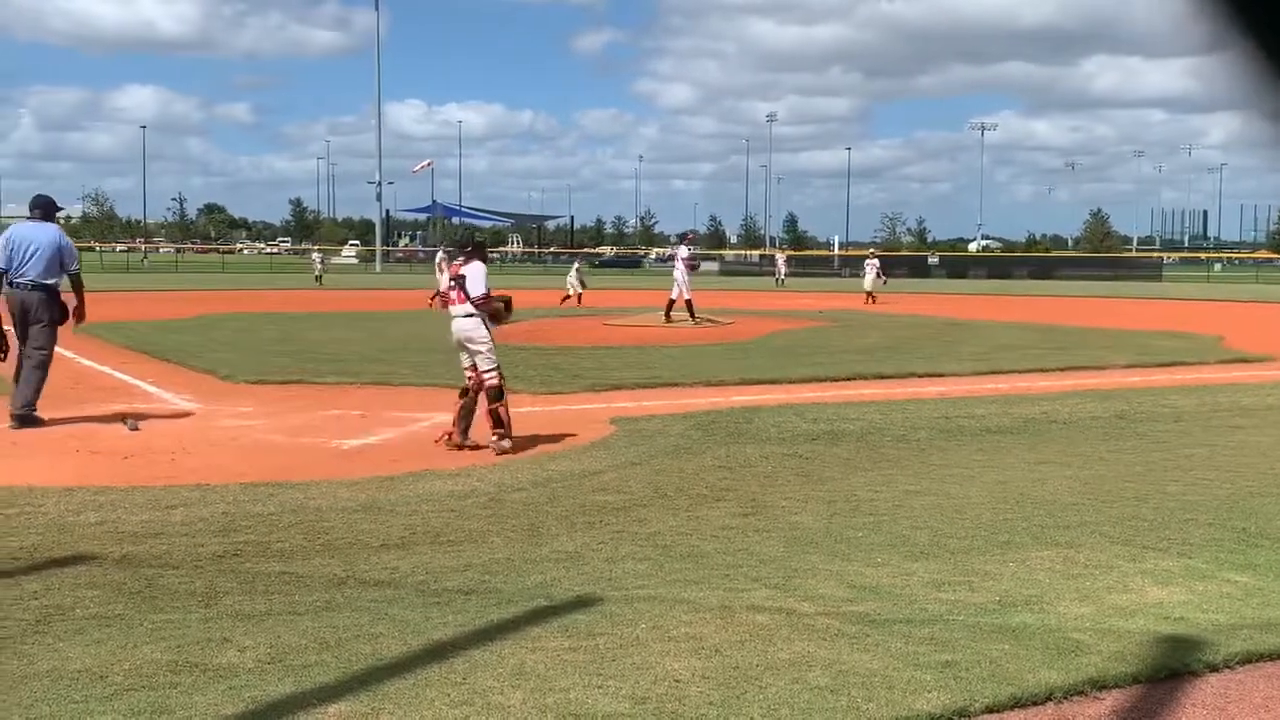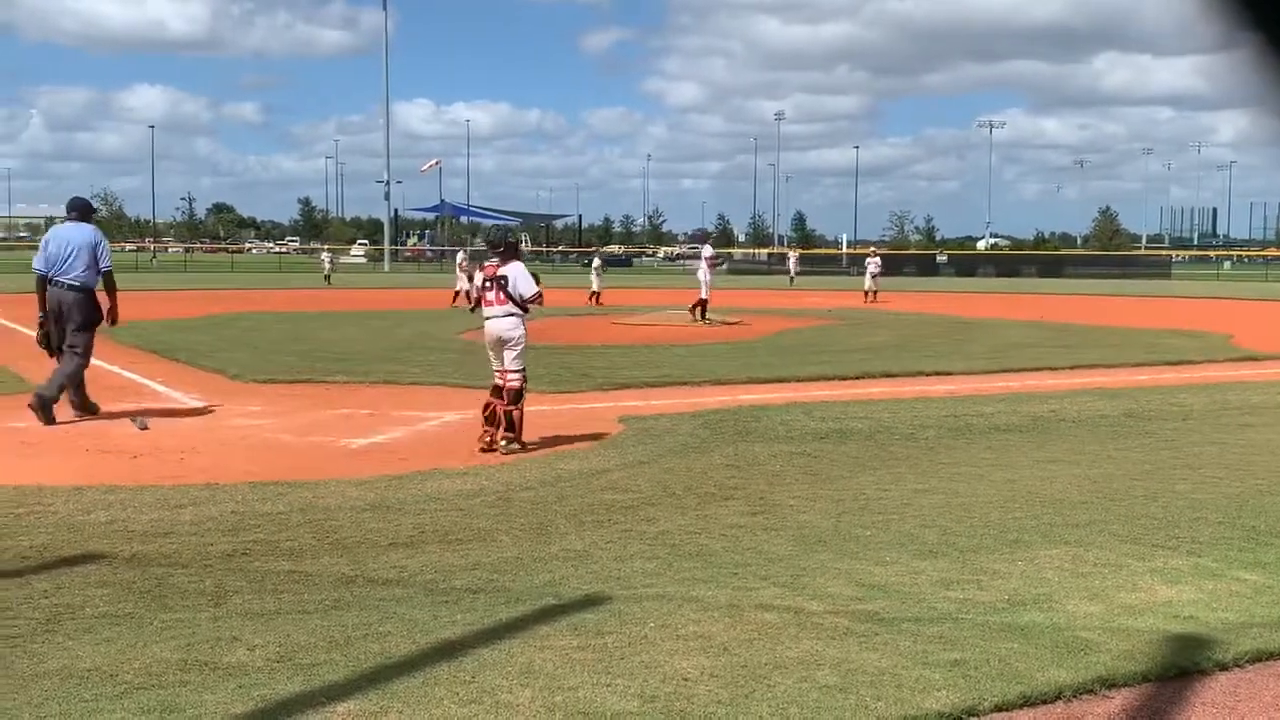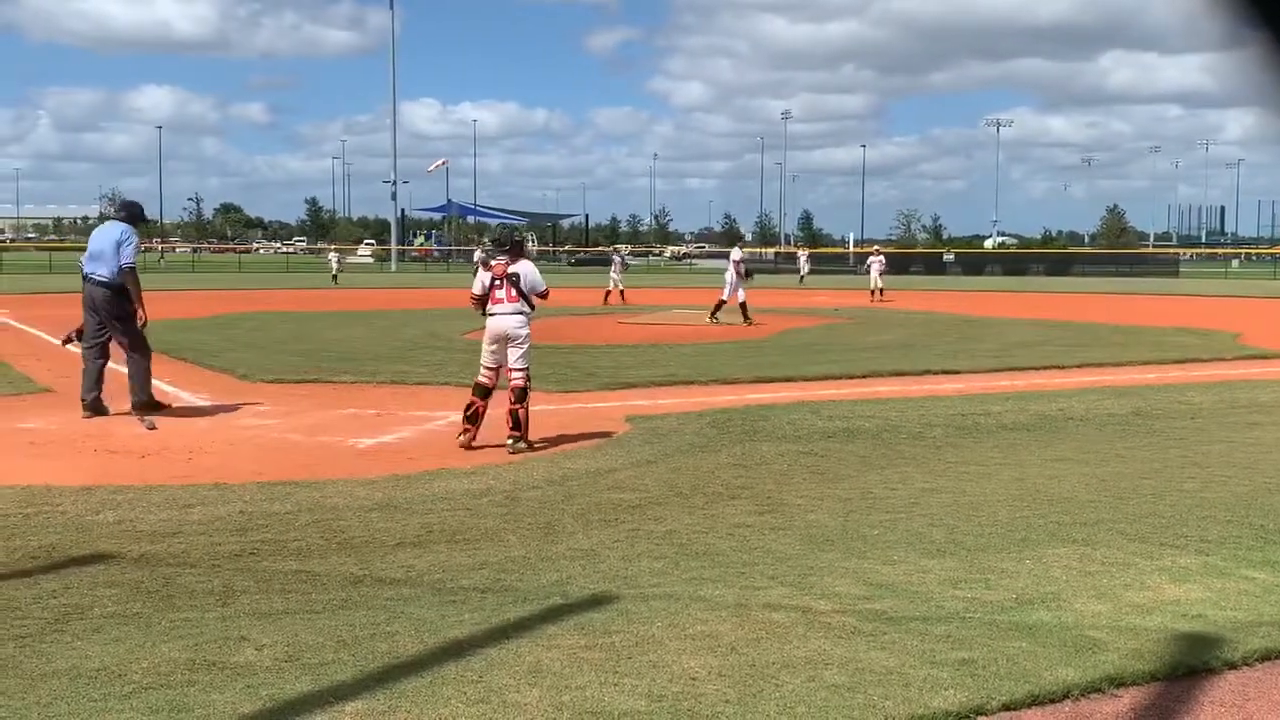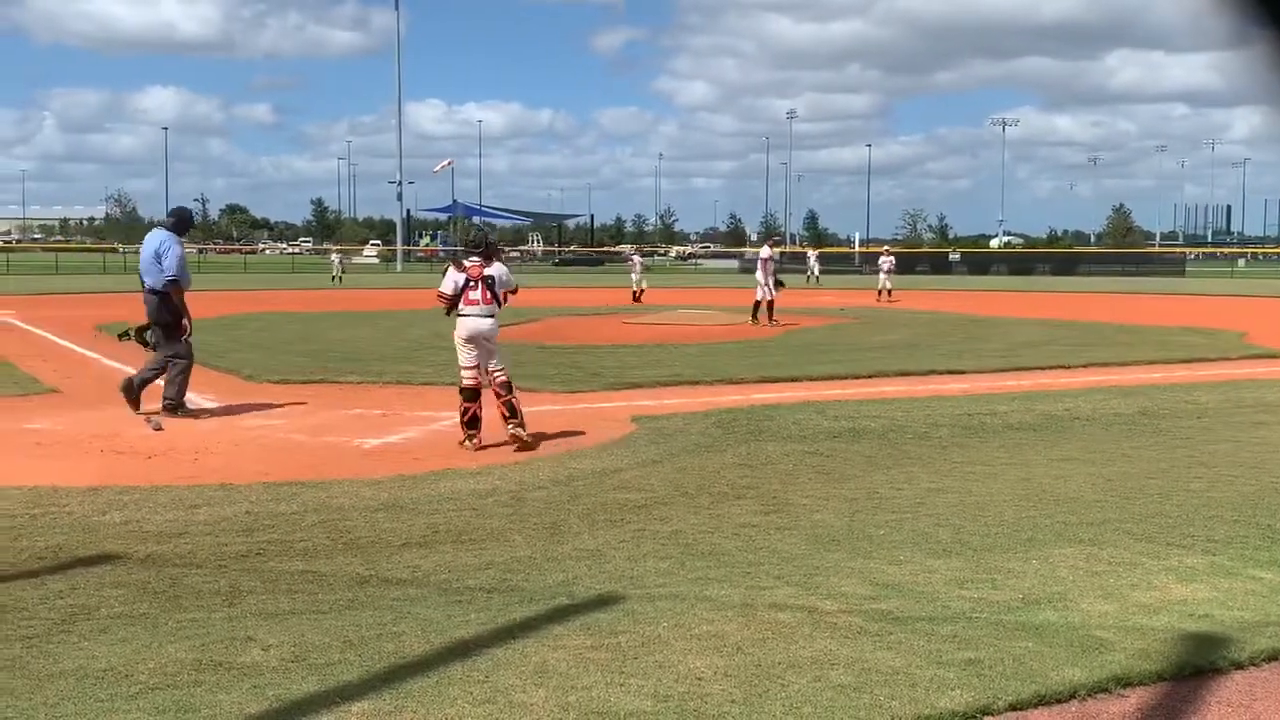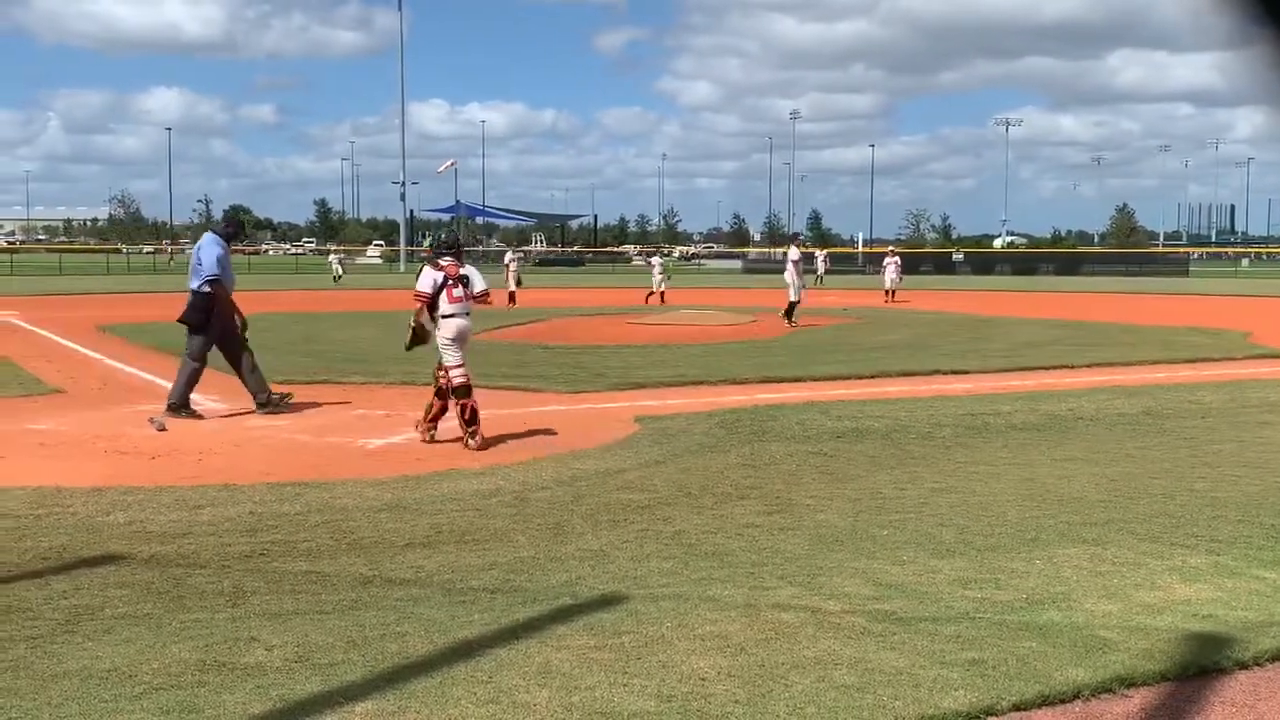
dt=0.4s
person 1, frame 1
left shoulder: (453, 269)
right shoulder: (477, 267)
left elbow: (447, 300)
right elbow: (481, 301)
right wrist: (499, 307)
left hip: (457, 325)
right hip: (476, 324)
left knee: (472, 381)
right knee: (492, 378)
left ankle: (458, 435)
right ankle: (500, 436)
person 1, frame 2
left shoulder: (482, 270)
right shoulder: (516, 267)
left elbow: (476, 302)
right elbow: (536, 299)
right wrist: (535, 287)
left hip: (490, 326)
right hip: (512, 325)
left knee: (500, 379)
right knee: (515, 380)
left ankle: (489, 434)
right ankle: (509, 439)
person 1, frame 3
left shoulder: (485, 269)
right shoulder: (525, 265)
left elbow: (476, 303)
right elbow: (544, 294)
left hip: (493, 323)
right hip: (518, 323)
left knee: (486, 377)
right knee: (518, 379)
left ankle: (468, 432)
right ankle: (516, 438)
person 1, frame 4
left shoulder: (456, 269)
right shoulder: (497, 268)
left elbow: (445, 301)
right elbow: (513, 289)
left hip: (465, 324)
right hip: (489, 325)
left knee: (470, 380)
right knee: (499, 377)
left ankle: (472, 436)
right ankle: (515, 426)
person 1, frame 5
left shoulder: (430, 269)
right shoulder: (468, 269)
left elbow: (420, 303)
right elbow: (485, 298)
left wrist: (415, 320)
left hip: (446, 324)
right hip: (465, 322)
left knee: (458, 378)
right knee: (443, 373)
left ankle: (473, 434)
right ankle: (429, 425)
person 2, frame 1
right shoulder: (57, 233)
right elbow: (73, 273)
right wrist: (80, 304)
right hip: (42, 297)
left knee: (27, 351)
right knee: (38, 355)
left ankle: (20, 404)
right ankle: (22, 411)
person 2, frame 2
left shoulder: (51, 234)
right shoulder: (94, 233)
left elbow: (40, 275)
right elbow: (106, 273)
left wrist: (42, 311)
right wrist: (113, 304)
left hip: (54, 295)
right hip: (79, 297)
left knee: (66, 351)
right knee: (77, 354)
left ankle: (81, 403)
right ankle: (45, 397)
person 2, frame 3
left shoulder: (98, 230)
right shoulder: (127, 232)
left elbow: (84, 267)
right elbow: (128, 270)
right wrist: (139, 306)
left hip: (90, 291)
right hip: (112, 295)
left knee: (93, 350)
right knee: (137, 348)
left ankle: (90, 403)
right ankle: (142, 401)
person 2, frame 4
left shoulder: (151, 236)
right shoulder: (171, 242)
right elbow: (172, 282)
right wrist: (186, 315)
left hip: (152, 298)
right hip: (166, 302)
left knee: (167, 352)
right knee: (181, 354)
left ankle: (135, 385)
right ankle: (173, 404)
person 2, frame 5
left shoulder: (216, 243)
right shoulder: (212, 245)
right elbow: (214, 283)
left wrist: (232, 312)
right wrist: (236, 312)
left hip: (217, 306)
right hip: (206, 306)
left knee: (240, 352)
right knee: (195, 356)
left ankle: (264, 399)
right ankle: (176, 405)
